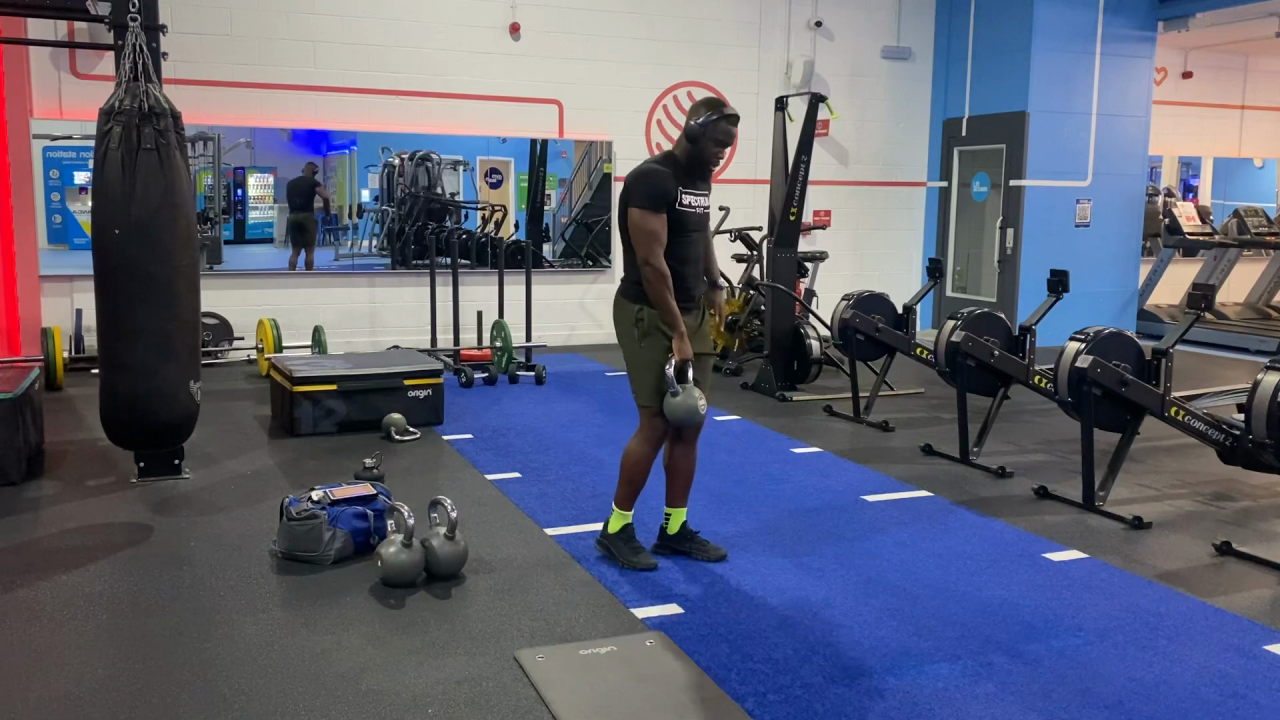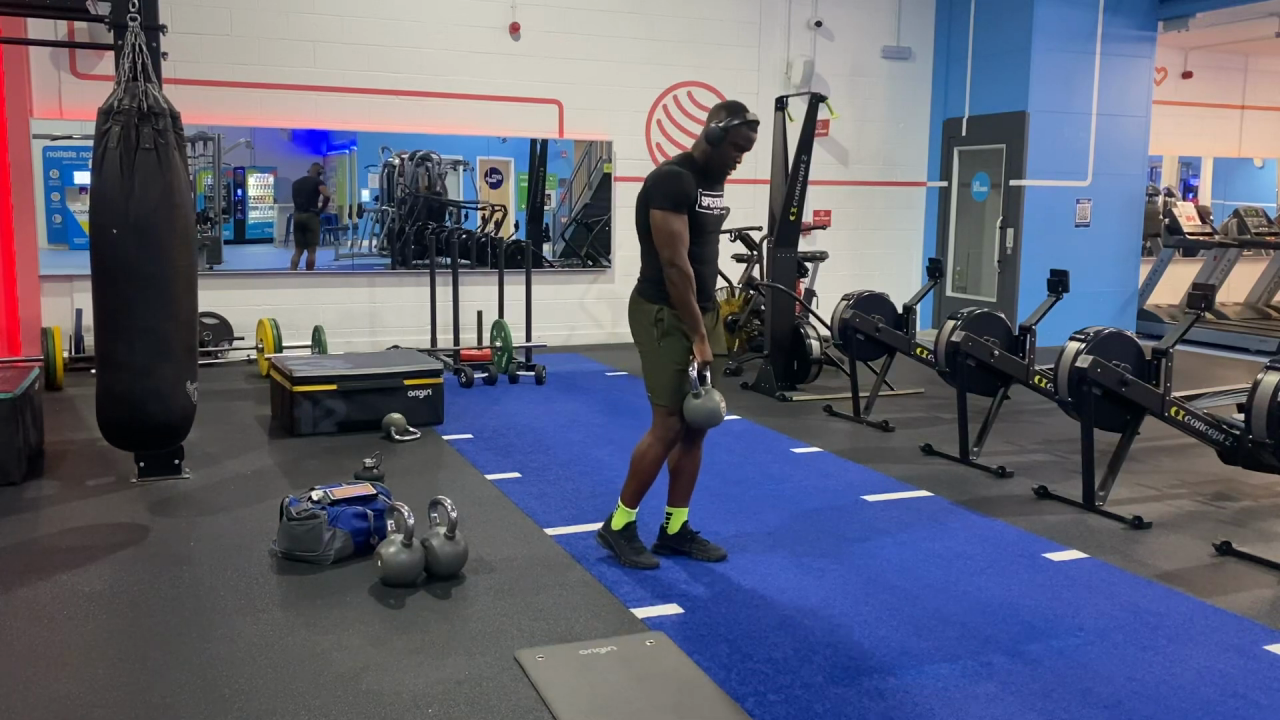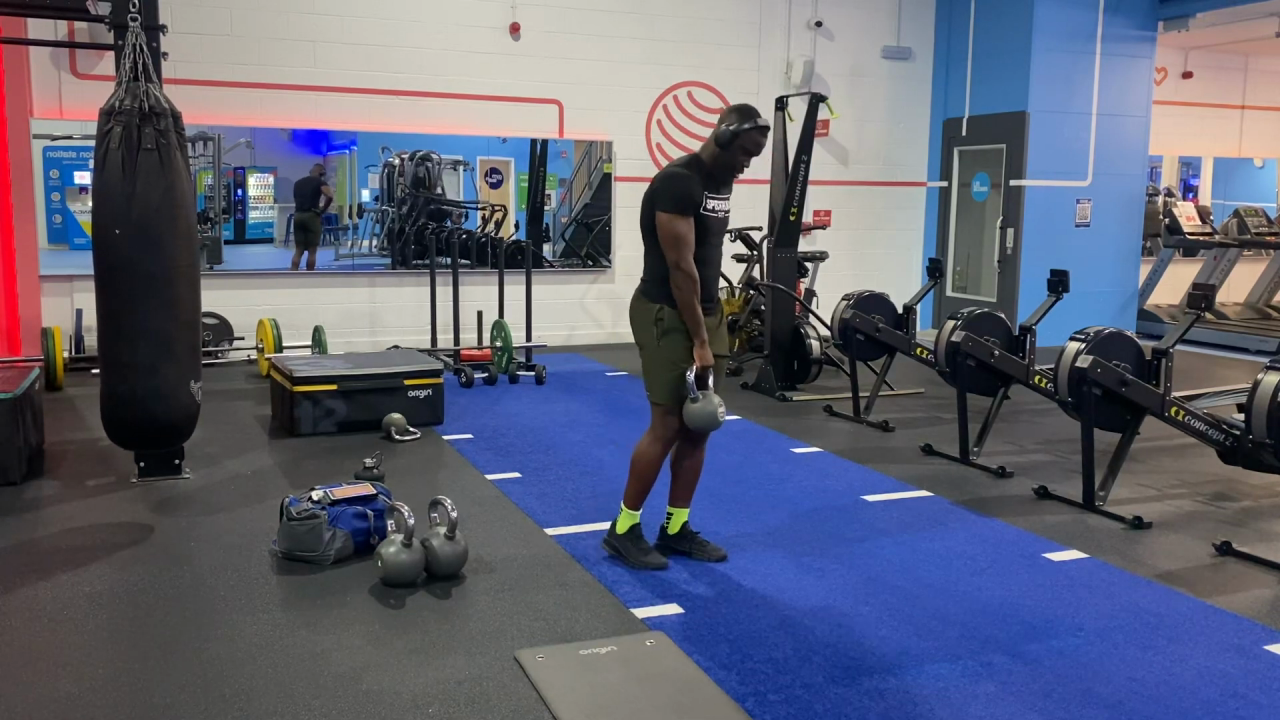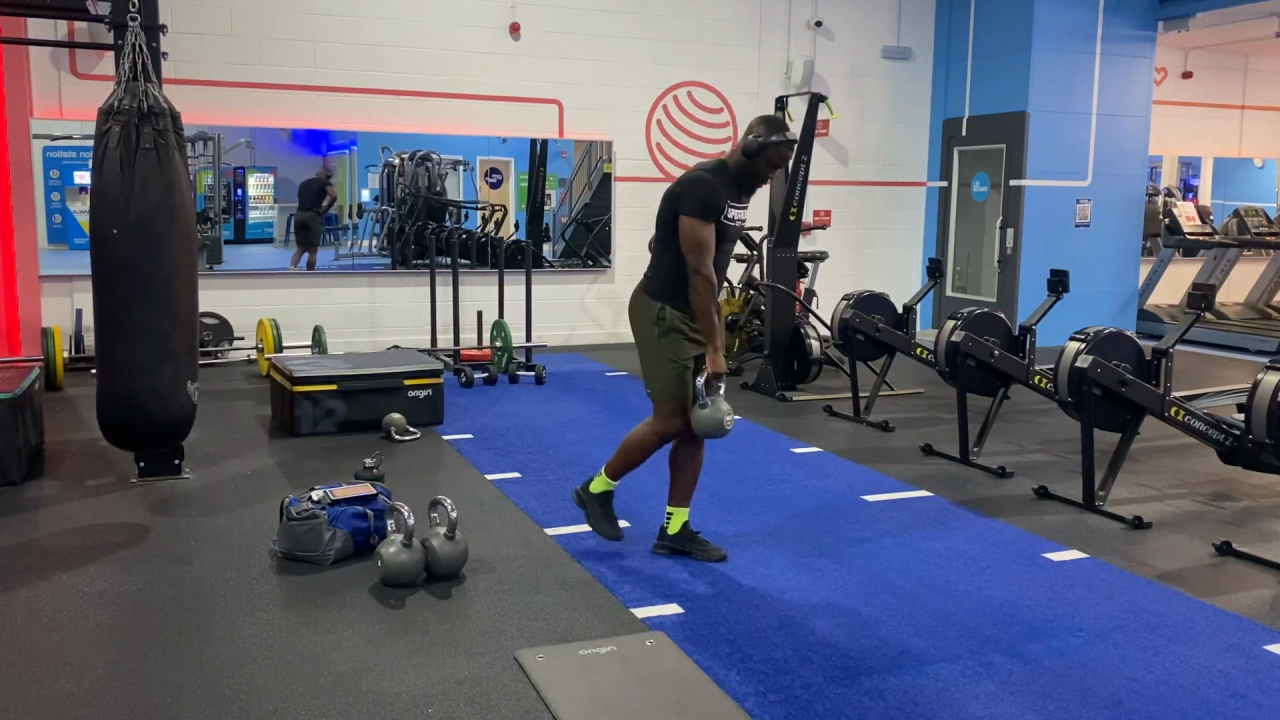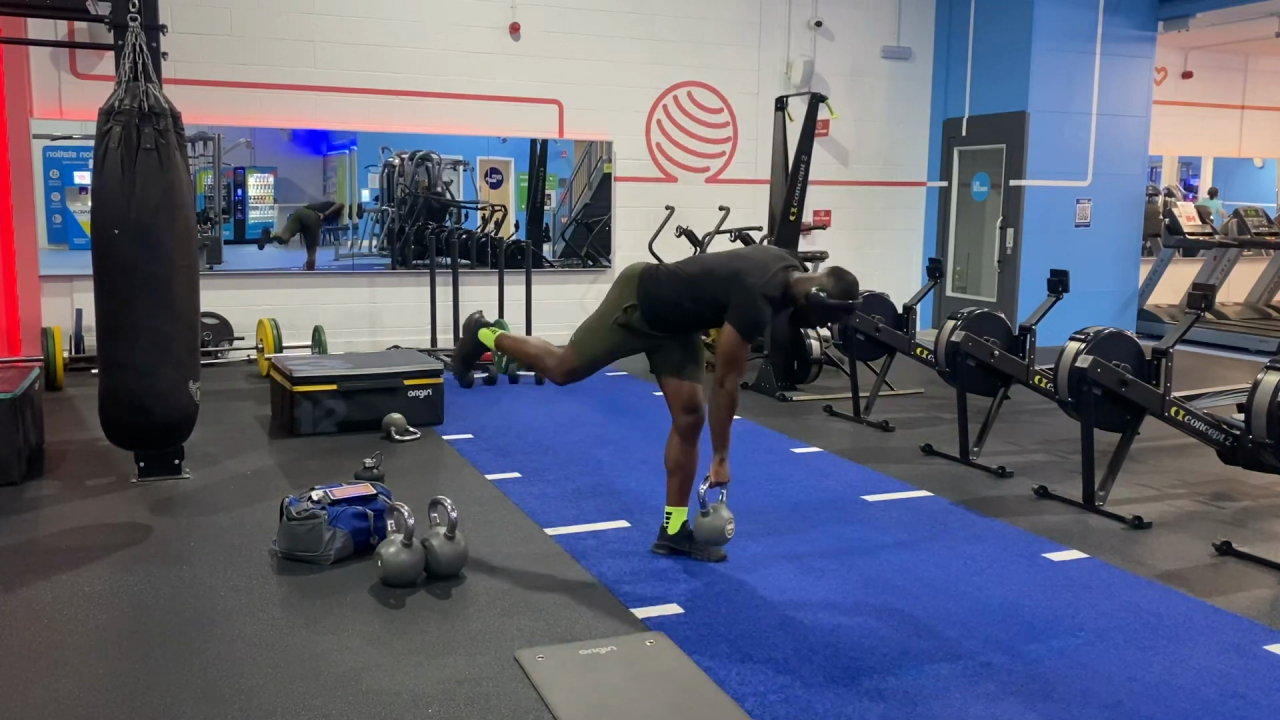
dt=1s
person 1, frame 1
left shoulder: (701, 179)
right shoulder: (651, 179)
right elbow: (651, 263)
left wrist: (714, 290)
right wrist: (676, 334)
left hip: (692, 312)
right hip: (648, 315)
left knee: (690, 423)
right knee: (656, 424)
left ankle: (674, 529)
right ankle: (617, 529)
person 1, frame 2
left shoulder: (713, 181)
right shoulder: (671, 180)
right elbow: (675, 264)
left wrist: (706, 329)
right wrist: (698, 337)
left hip: (702, 310)
right hip: (665, 314)
left knee: (695, 424)
right knee: (669, 425)
left ankle: (675, 528)
right ankle: (619, 525)
person 1, frame 3
left shoulder: (722, 182)
right shoulder: (677, 182)
right elbow: (681, 268)
left wrist: (708, 331)
right wrist: (698, 342)
left hip: (707, 310)
right hip: (665, 313)
right knee: (668, 424)
left ankle: (676, 528)
right ankle: (624, 528)
person 1, frame 4
left shoulder: (741, 188)
right shoulder: (701, 186)
right elbow: (701, 272)
left wrist: (714, 337)
right wrist: (714, 348)
left hip: (697, 312)
right hip: (664, 312)
left knee: (696, 424)
right knee: (670, 421)
left ankle: (674, 529)
right ankle: (597, 490)
person 1, frame 5
left shoulder: (787, 268)
right shoulder: (756, 301)
right elbow: (726, 384)
right wrist: (721, 460)
left hip: (674, 317)
right hip: (638, 306)
left knee: (689, 415)
right knee: (564, 368)
left ankle: (673, 529)
right ankle: (484, 337)
